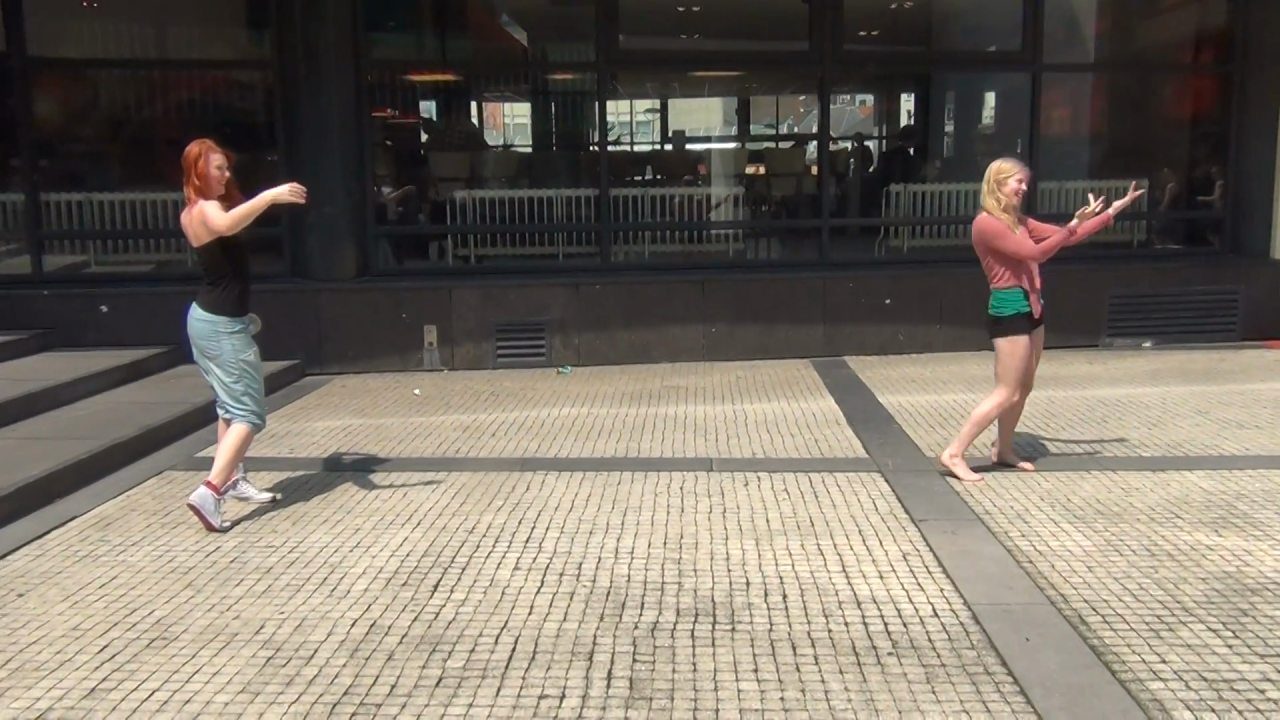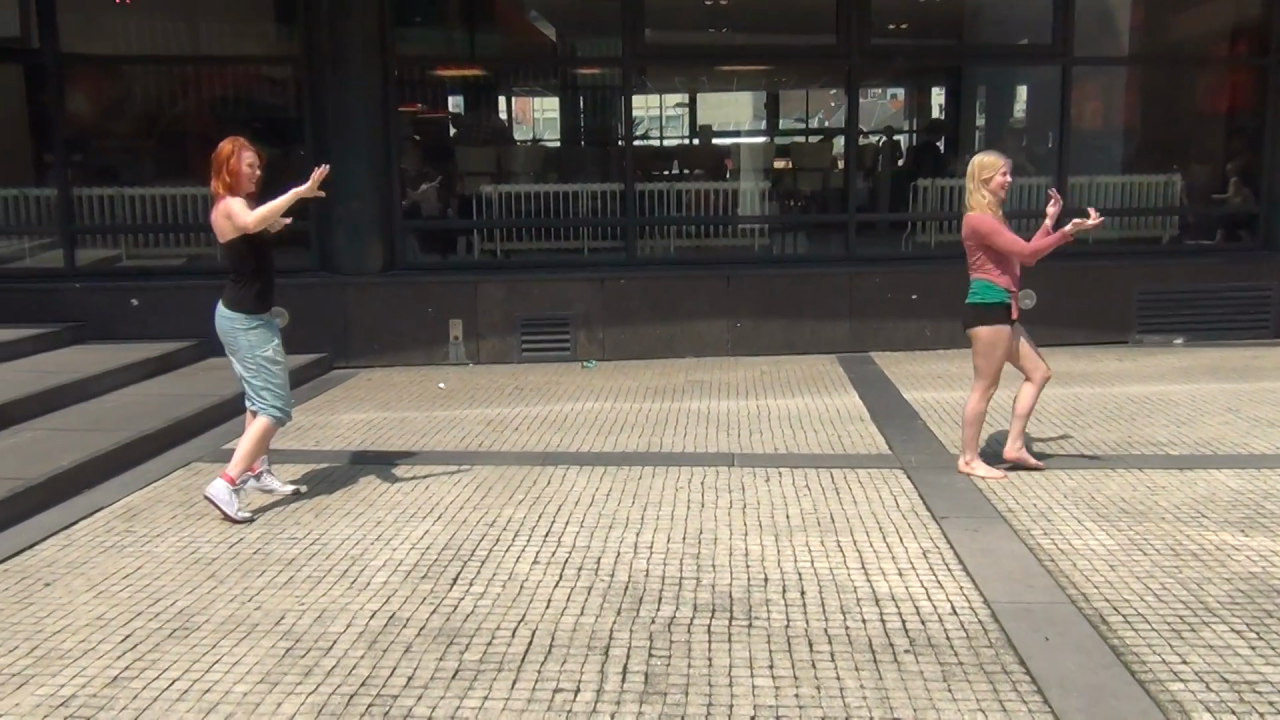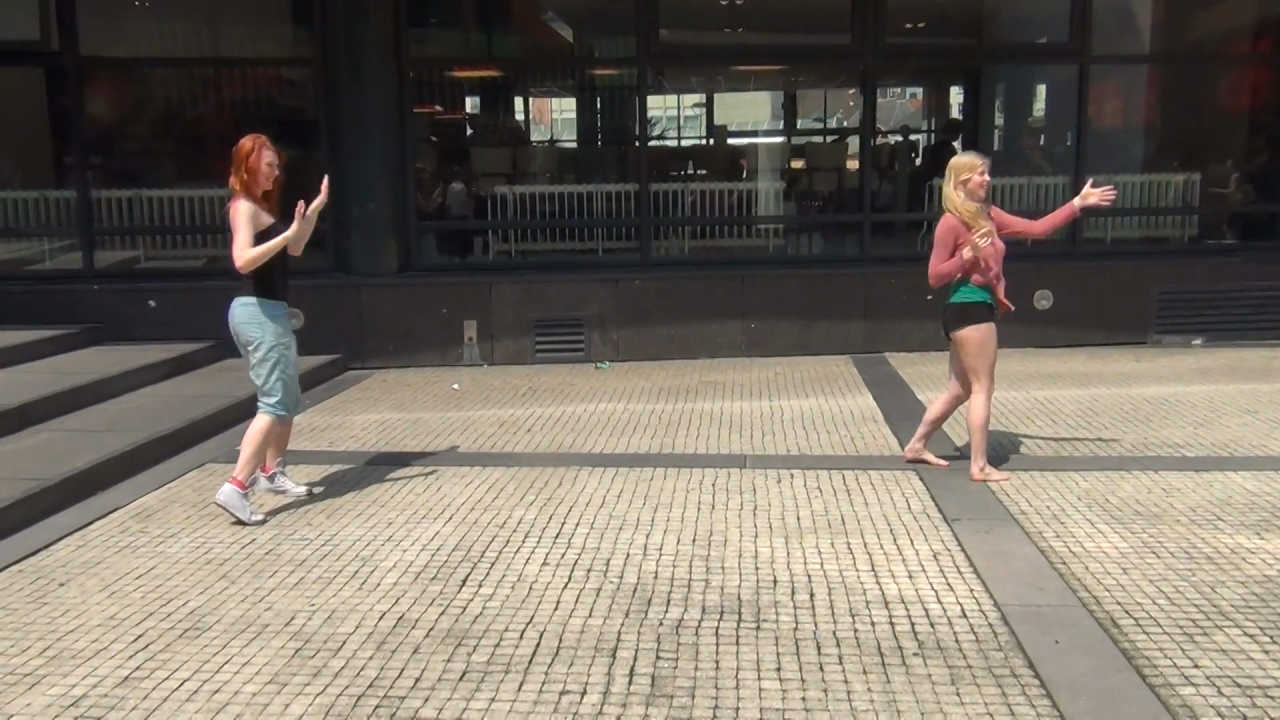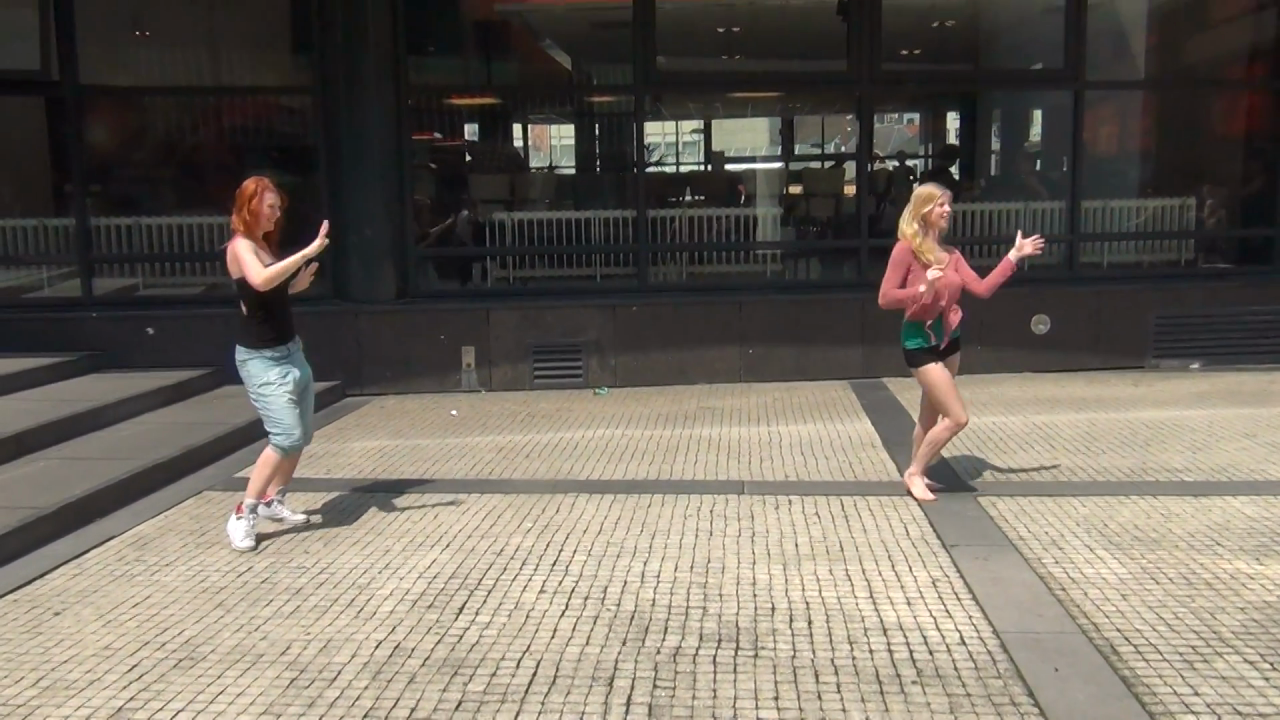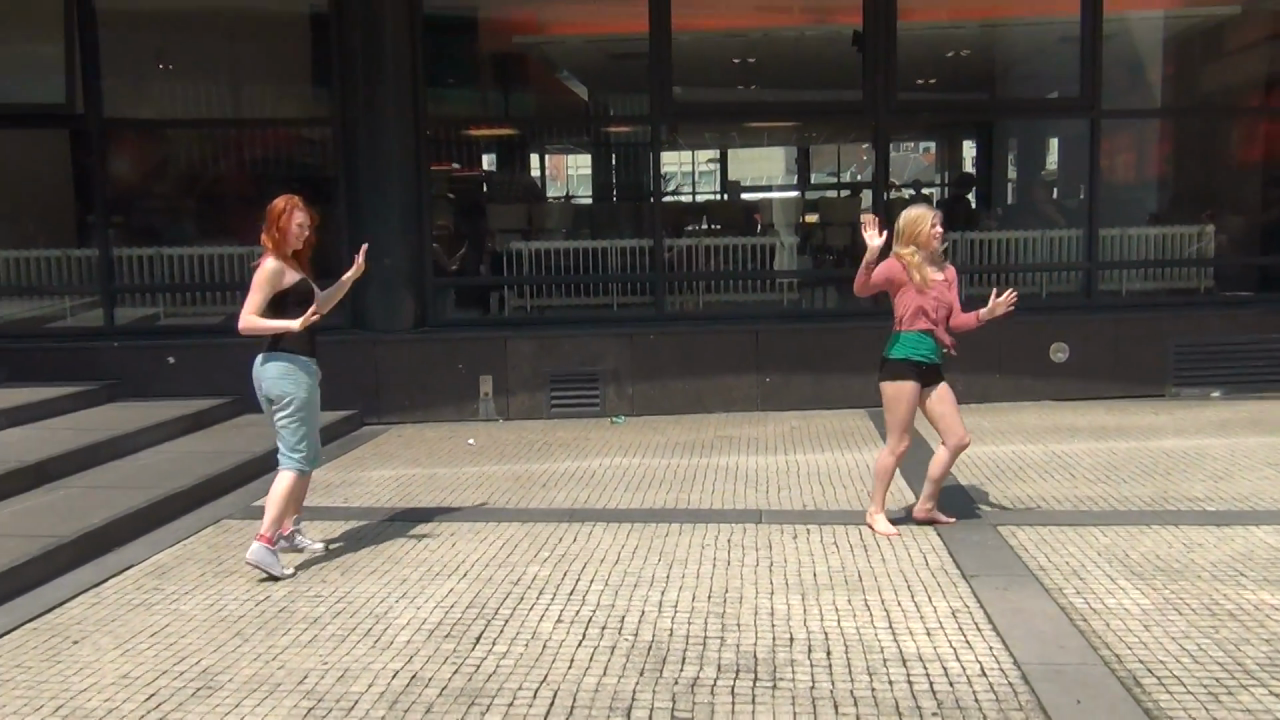
dt=0.3s
person 1, frame 1
left shoulder: (194, 213)
right shoulder: (206, 210)
right elbow: (227, 223)
right wrist: (273, 194)
left hip: (206, 318)
right hip: (222, 325)
left knee: (231, 405)
right knee: (248, 413)
left ankle: (232, 479)
right ankle: (209, 492)
person 1, frame 2
left shoulder: (231, 208)
right shoulder: (231, 207)
left elbow: (254, 227)
right elbow: (252, 221)
left wrist: (272, 225)
right wrist: (299, 192)
left hip: (241, 315)
right hip: (247, 320)
left knee: (260, 399)
right knee: (274, 406)
left ankle: (258, 471)
right ankle: (226, 484)
person 1, frame 3
left shoulder: (262, 204)
right shoulder: (243, 207)
left elbow: (292, 250)
right elbow: (243, 261)
left wrist: (314, 211)
right wrist: (289, 231)
left hip: (270, 312)
right hip: (256, 312)
left knee: (284, 400)
right knee: (275, 403)
left ankle: (272, 471)
right ankle: (236, 487)
person 1, frame 4
left shoulder: (264, 245)
right shoulder: (240, 246)
right elbow: (261, 281)
left wrist: (299, 281)
right wrist: (309, 251)
left hip: (289, 351)
right hip: (260, 357)
left knee: (298, 433)
right knee: (286, 436)
left ankle: (272, 500)
right ankle: (244, 512)
person 1, frame 5
left shoulder: (293, 263)
right shoulder: (271, 266)
left elbow: (312, 309)
right elbow: (246, 323)
left wrist: (347, 280)
right wrist: (294, 325)
left hip: (295, 370)
right hip: (283, 369)
left knee: (302, 459)
right knee: (296, 460)
left ankle: (287, 531)
right ankle: (263, 544)
person 2, frame 1
left shoulder: (1017, 221)
right shoulder: (987, 223)
left elbow: (1060, 236)
right elbow: (1035, 253)
left wrist: (1110, 213)
right wrist: (1078, 223)
left hip: (1028, 311)
right hip: (1009, 314)
left knee: (1022, 389)
right knee: (1007, 393)
left ankle: (1003, 449)
right ankle: (954, 452)
person 2, frame 2
left shoulder: (992, 216)
right shoulder: (978, 220)
left elbow: (1024, 254)
right elbow: (1027, 253)
left wrist: (1050, 221)
right wrist: (1069, 230)
left hip: (1001, 308)
right hip: (987, 307)
left knee: (1039, 373)
right knee: (985, 387)
left ankle: (1015, 446)
right ankle: (969, 458)
person 2, frame 3
left shoulder: (989, 215)
right shoulder: (951, 223)
left elbow: (1034, 229)
right elbow: (934, 277)
left wrist: (1078, 203)
right wrist: (968, 255)
left hip: (981, 308)
right hip: (967, 308)
left knee: (961, 389)
right knee: (981, 388)
left ankle: (916, 445)
right ankle: (980, 466)
person 2, frame 4
left shoulder: (950, 253)
right shoulder: (905, 248)
left elbow: (982, 289)
right elbow: (885, 298)
left wrist: (1014, 257)
right wrist: (922, 289)
left hip: (949, 340)
right hip: (921, 343)
left knee: (932, 415)
right knee: (957, 418)
left ankle: (916, 473)
right ankle: (915, 472)
person 2, frame 5
left shoulder: (948, 272)
right shoulder: (899, 266)
left elbow: (956, 320)
right elbow: (861, 289)
left wrist: (987, 314)
right wrist: (871, 256)
left hip: (933, 365)
right hip: (903, 360)
left knee: (958, 439)
right knee: (898, 443)
left ankle: (925, 506)
right ankle: (875, 511)
